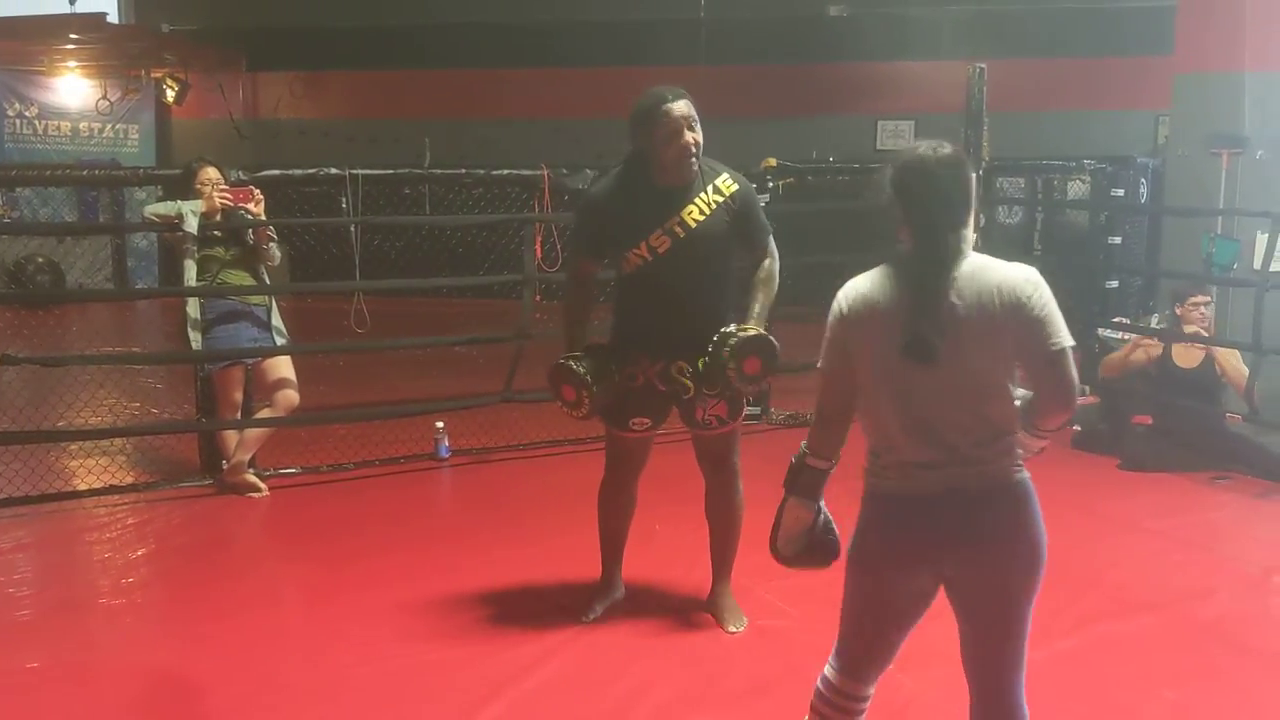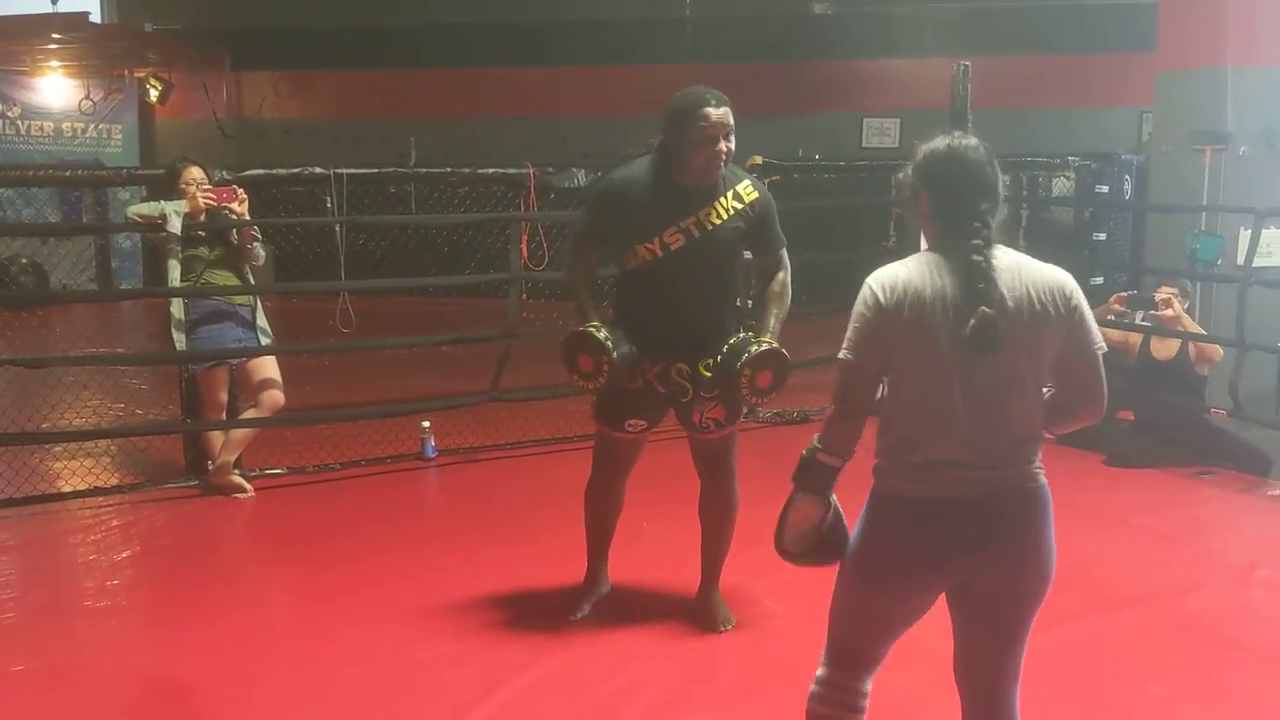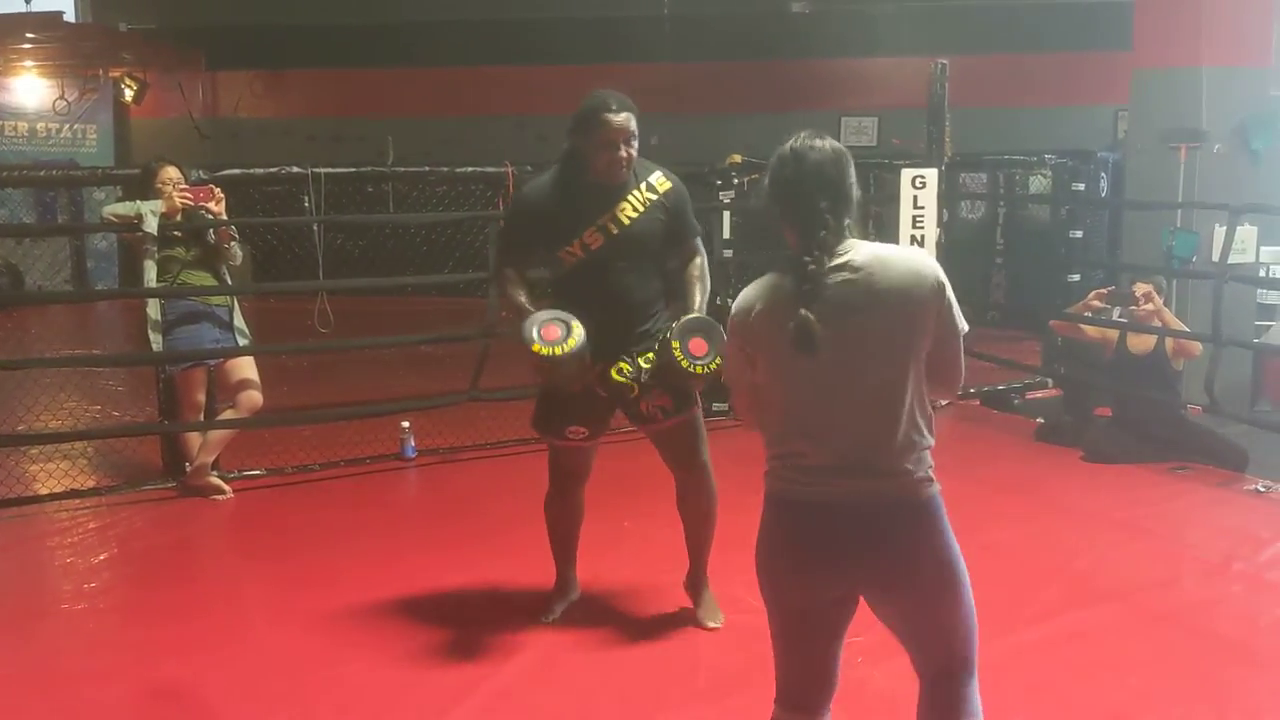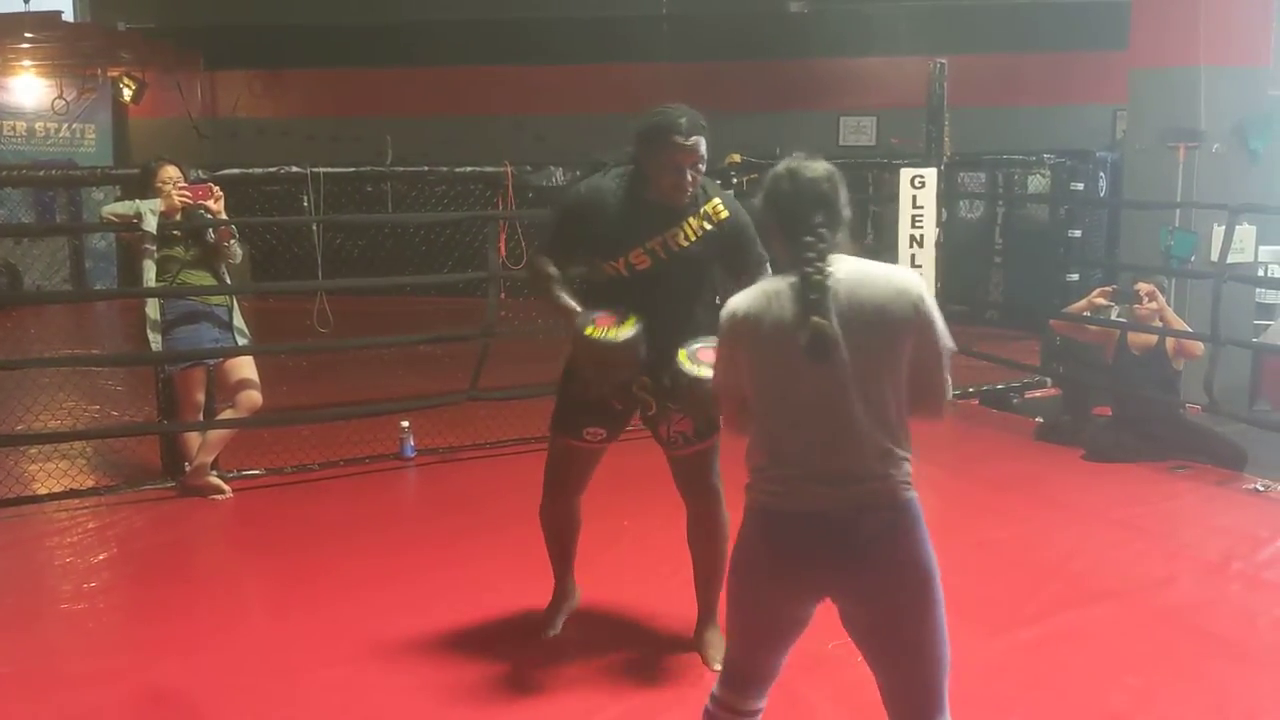
dt=0.7s
person 1, frame 1
left shoulder: (858, 298)
right shoulder: (1018, 286)
left elbow: (833, 415)
right elbow: (1059, 397)
left wrist: (803, 491)
right wrist: (1021, 434)
left hip: (897, 515)
right hip: (998, 514)
left knee: (856, 664)
person 1, frame 2
left shoulder: (889, 286)
right shoulder: (1053, 287)
left elbow: (849, 407)
right elbow: (1087, 402)
left wrist: (813, 485)
left hip: (908, 515)
right hip: (1013, 519)
left knee: (846, 665)
person 1, frame 3
left shoulder: (752, 307)
right shoulder: (919, 274)
left elbow: (752, 411)
right elbow: (948, 382)
left hip: (798, 525)
right hip: (904, 519)
person 1, frame 4
left shoulder: (742, 312)
right shoulder: (905, 290)
left elbow: (736, 418)
right elbow: (933, 403)
left hip: (779, 530)
right hip: (882, 527)
person 2, frame 1
left shoulder: (731, 189)
right shoulder: (607, 198)
left elbow: (765, 258)
right elbow: (583, 277)
left wrist: (753, 324)
right wrist: (575, 349)
left hip: (712, 354)
right hip: (637, 355)
left knee: (722, 469)
right knee: (621, 468)
left ankle: (721, 588)
right ankle: (611, 579)
person 2, frame 2
left shoulder: (750, 195)
right shoulder: (624, 187)
left elbow: (776, 269)
right elbow: (583, 254)
left wrist: (768, 335)
right wrist: (589, 318)
left hip: (712, 356)
right hip: (636, 353)
left knee: (719, 471)
right knee: (609, 468)
left ankle: (710, 588)
right ankle: (596, 576)
person 2, frame 3
left shoulder: (664, 187)
right shoulder: (538, 199)
left elbow: (693, 257)
right elbow: (508, 269)
left wrist: (696, 318)
right wrist: (530, 315)
left hip: (654, 350)
left knee: (694, 466)
right knee: (566, 477)
left ankle: (699, 582)
right ankle: (566, 581)
person 2, frame 4
left shoulder: (723, 213)
right shoulder: (594, 200)
left elbow: (759, 283)
right elbow: (546, 262)
right wrist: (574, 310)
left hip: (683, 370)
right hip: (603, 363)
left knee: (703, 492)
right knee: (560, 487)
left ankle: (708, 622)
right ankle: (564, 589)
person 3, frame 1
right shoulder: (189, 227)
left elbow: (272, 258)
right elbow: (150, 212)
left wrist: (260, 219)
right wrist: (202, 208)
left hip: (262, 316)
right hip: (222, 316)
left knee: (287, 397)
right knee: (231, 404)
left ankle: (237, 465)
right ankle: (236, 470)
person 3, frame 2
right shoulder: (173, 227)
left elbow: (256, 258)
right elbow: (132, 213)
left wrist: (244, 219)
right wrist: (185, 209)
left hip: (246, 316)
right hip: (207, 317)
left knee: (272, 398)
right knee: (216, 404)
left ankle: (222, 467)
right ankle: (222, 470)
person 3, frame 3
left shoulder: (200, 222)
right shoulder: (149, 227)
left elbow: (234, 257)
right elbow: (108, 213)
left wrist: (221, 218)
right wrist: (161, 208)
left hip: (224, 316)
right hip: (184, 317)
left knee: (250, 398)
right knee: (193, 405)
left ankle: (199, 469)
right ankle: (200, 472)
person 3, frame 4
left shoulder: (199, 222)
right shoulder: (149, 226)
left elbow: (233, 256)
right elbow: (107, 212)
left wrist: (220, 216)
right wrist: (159, 207)
left hip: (223, 316)
right hip: (183, 317)
left knee: (250, 398)
right knee: (192, 405)
left ankle: (198, 468)
right ankle: (199, 471)
person 4, frame 1
left shoulder: (1222, 350)
right shoulder: (1158, 347)
left elbow: (1250, 394)
right elbow: (1105, 373)
left wrist: (1214, 351)
right wrist: (1135, 345)
left hip: (1210, 437)
right hip: (1164, 437)
right knee: (1131, 451)
person 4, frame 2
left shoulder: (1193, 343)
right shoulder: (1136, 337)
left elbow: (1216, 356)
left wrist: (1180, 315)
right wrist: (1108, 309)
left hip: (1194, 431)
right hip: (1148, 431)
left knee: (1259, 462)
right knee: (1116, 445)
right ankle: (1201, 460)
person 4, frame 3
left shoulder: (1170, 338)
right shoulder: (1112, 333)
left elbow: (1195, 350)
right elbow: (1057, 324)
left wrist: (1161, 310)
right wrist: (1086, 305)
left hip: (1170, 425)
right hip: (1125, 426)
left knee: (1236, 457)
right knee: (1093, 442)
right ankle: (1177, 456)
person 4, frame 4
left shoulder: (1171, 338)
right shoulder: (1113, 332)
left elbow: (1197, 351)
right elbow: (1057, 324)
left wrist: (1164, 309)
right wrist: (1089, 302)
left hip: (1170, 425)
right hip: (1125, 425)
left knee: (1234, 456)
right knee: (1092, 439)
right ankle: (1173, 455)
